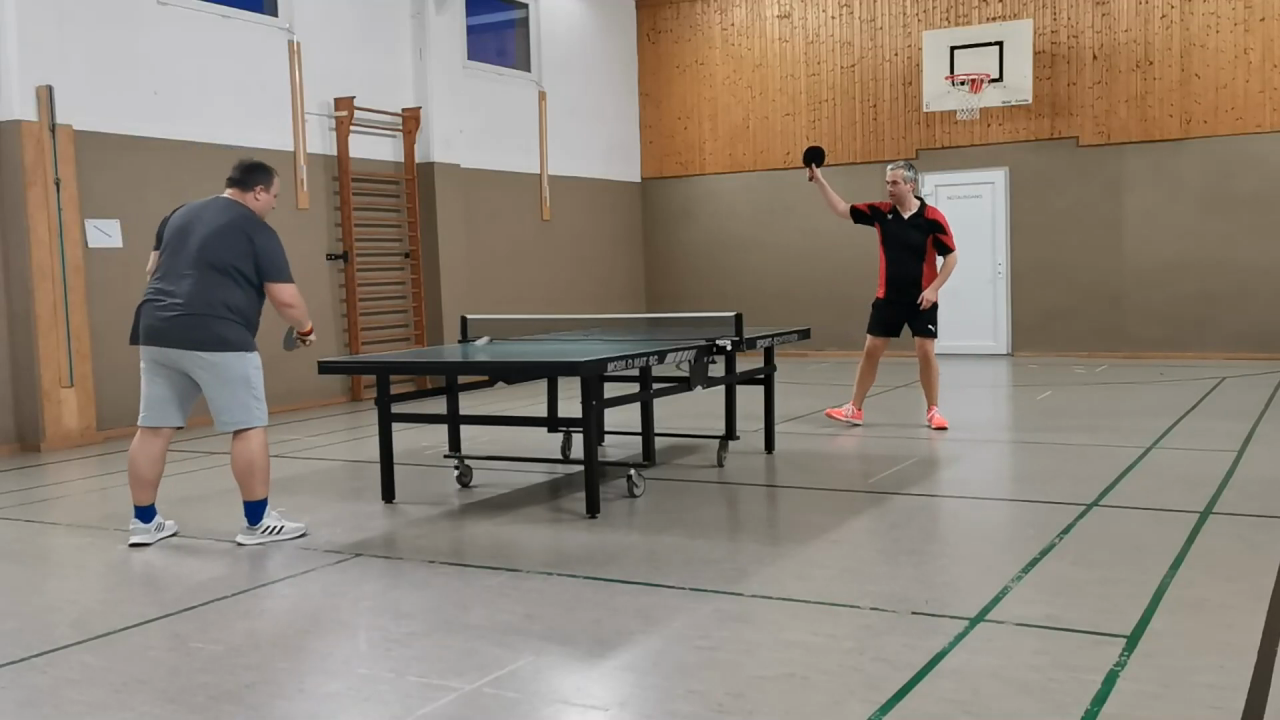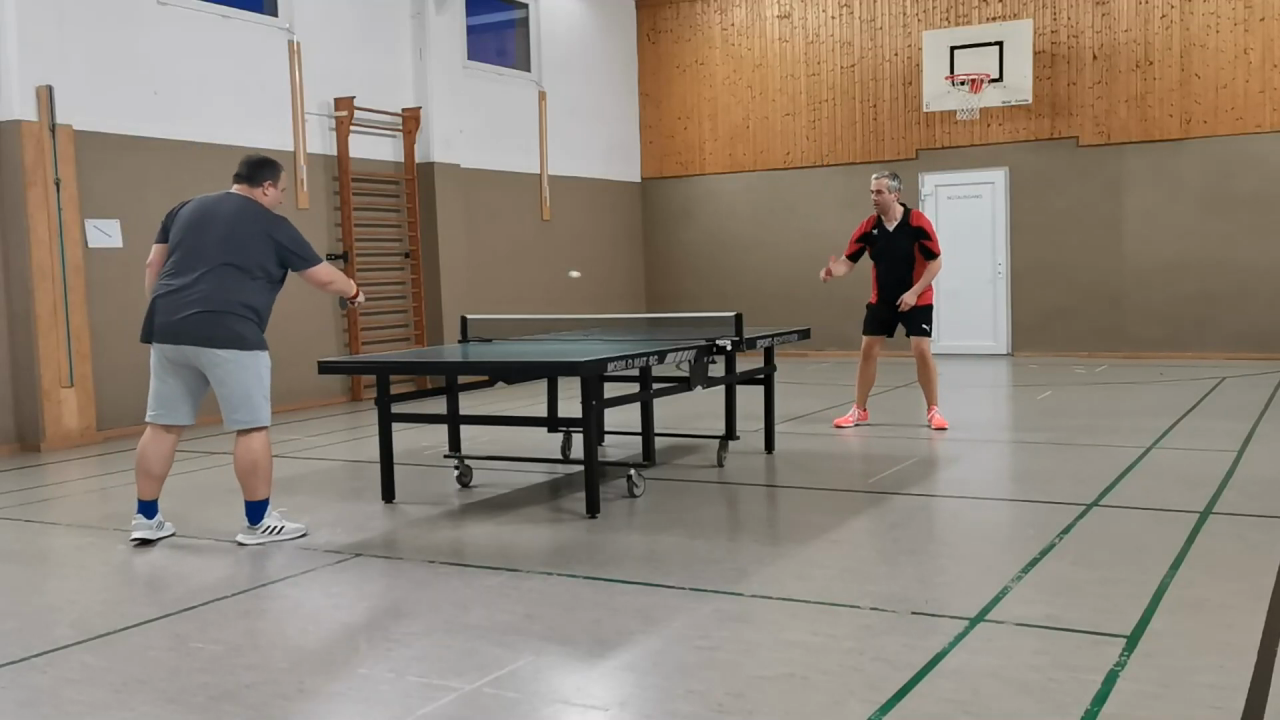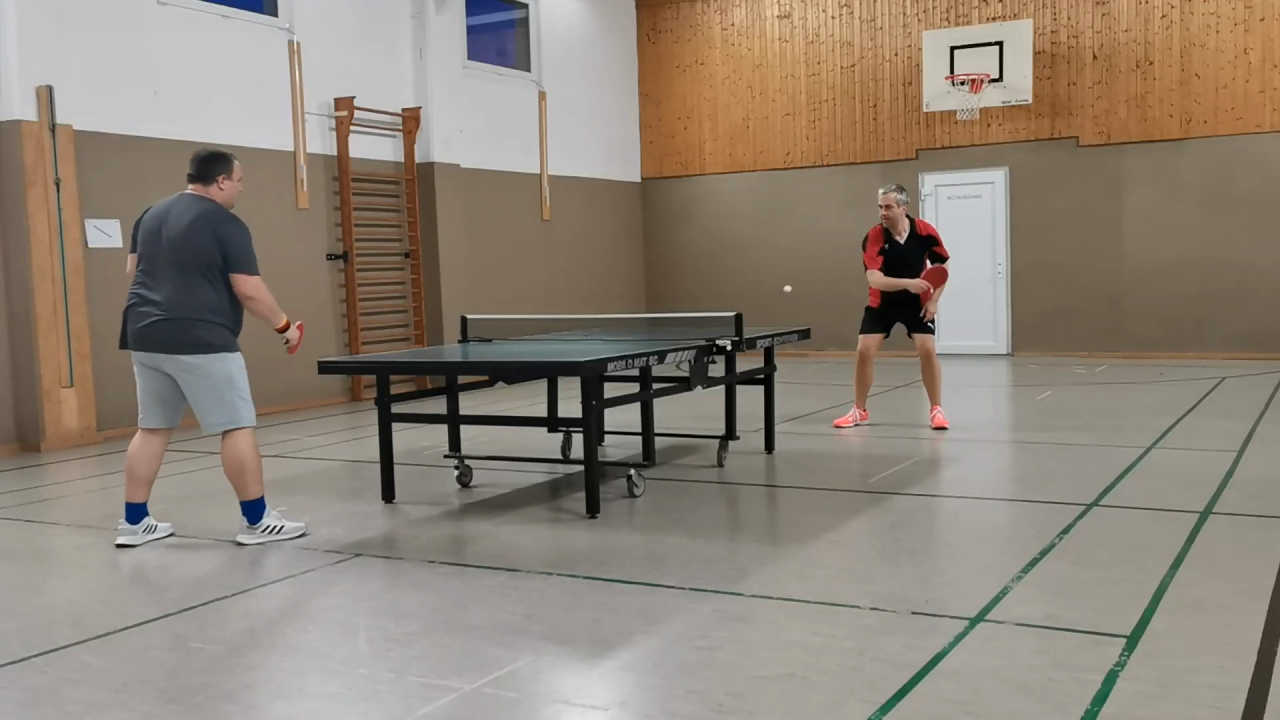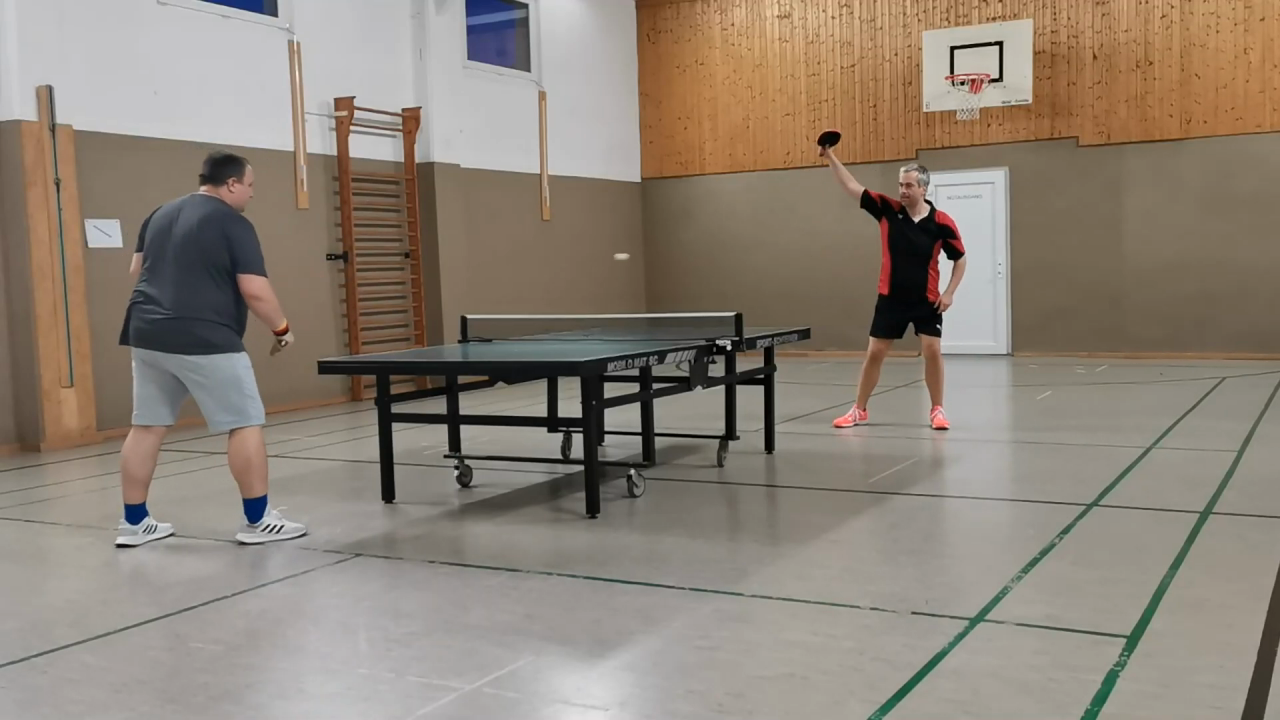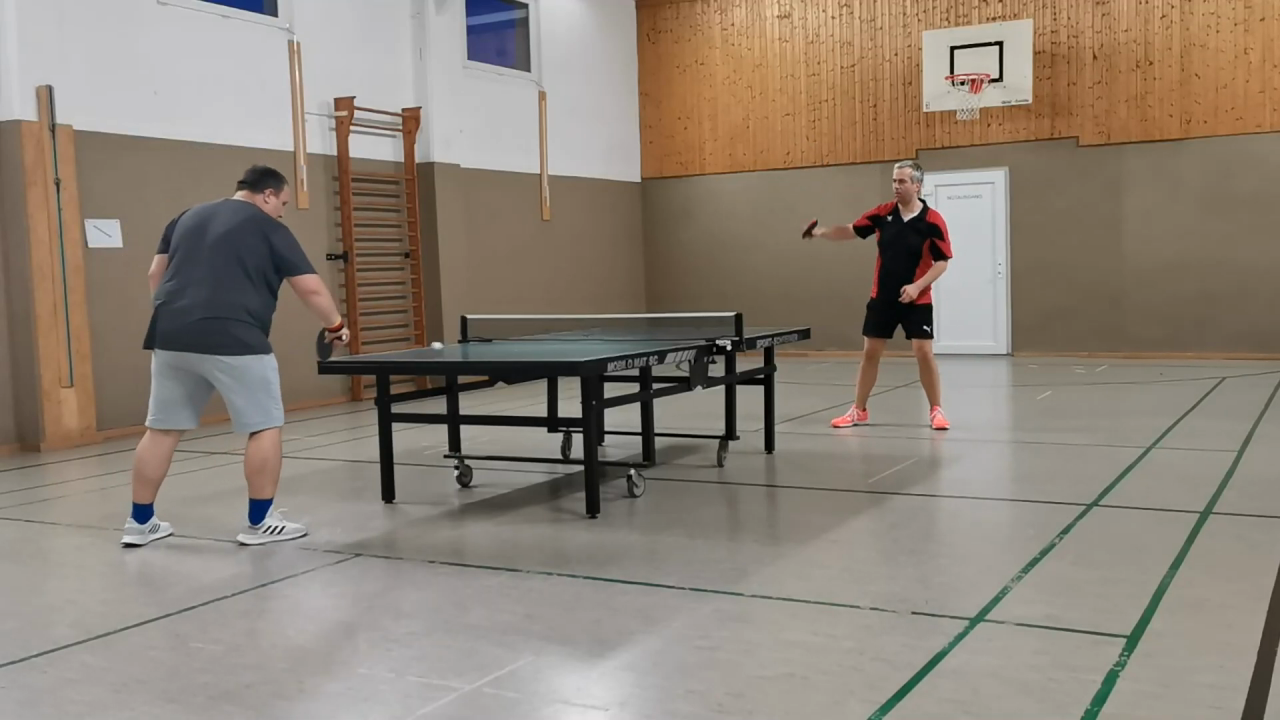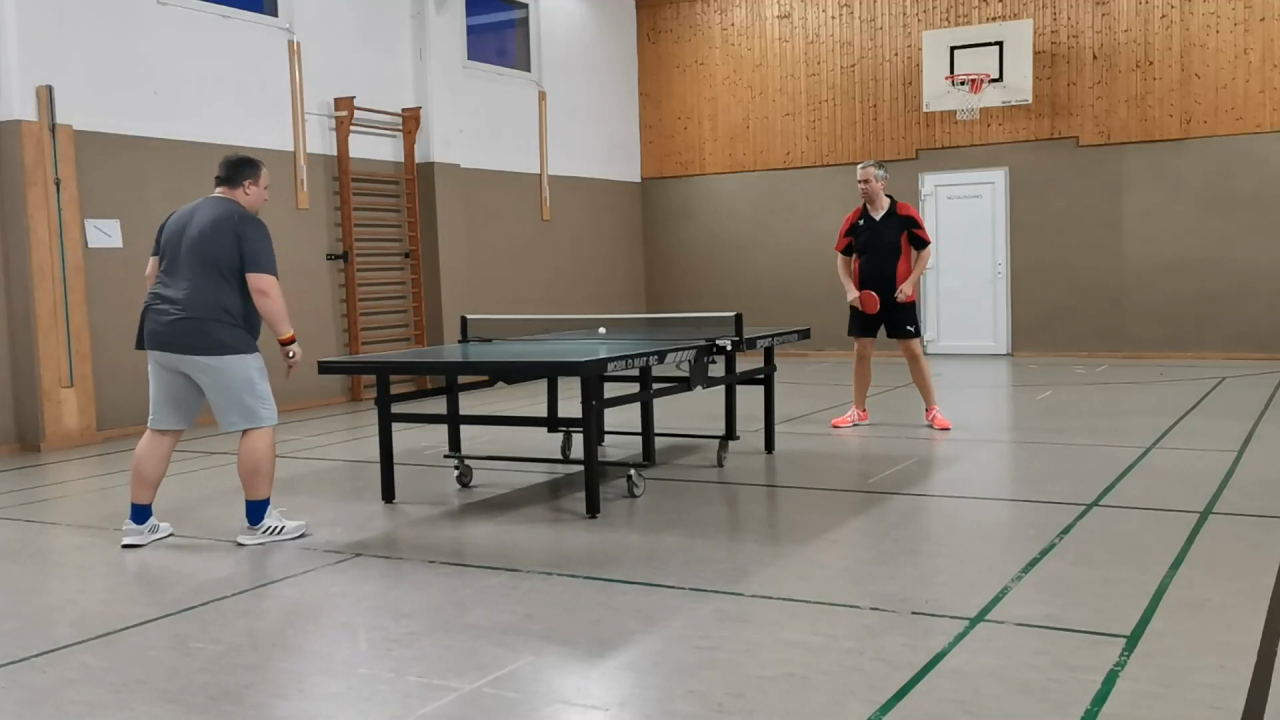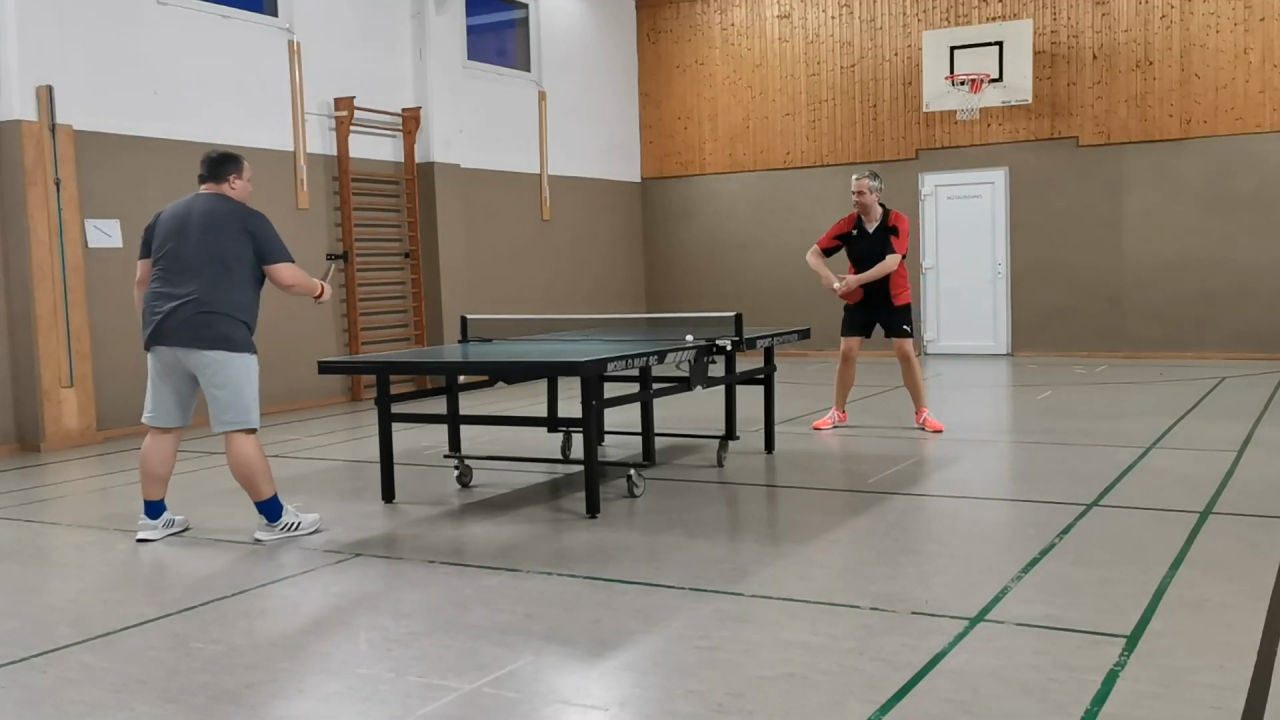
dt=0.4s
person 1, frame 1
left shoulder: (181, 214)
right shoulder: (257, 231)
left elbow: (153, 270)
right elbow: (285, 298)
right wrist: (306, 327)
left hip: (157, 334)
right hip: (217, 339)
left knee: (154, 428)
right knee: (249, 427)
left ankle: (144, 520)
right ankle: (258, 522)
person 1, frame 2
left shoulder: (185, 210)
right shoulder: (272, 226)
left elbow: (154, 265)
right elbow: (323, 276)
left wrist: (164, 313)
right wrist: (353, 291)
left hip: (170, 333)
right hip: (229, 337)
left knee: (163, 425)
right knee: (252, 427)
left ankle: (146, 517)
right ankle: (258, 522)
person 1, frame 3
left shoulder: (151, 215)
right shoulder: (225, 224)
left elbow: (133, 270)
right elbow: (249, 291)
right wrist: (284, 325)
left hip: (146, 337)
right hip: (201, 341)
left knee: (152, 428)
right knee: (237, 427)
left ankle: (134, 522)
right ankle: (257, 521)
person 1, frame 4
left shoulder: (161, 215)
right shoulder: (234, 225)
left elbow: (137, 270)
right elbow: (255, 292)
right wrist: (282, 328)
left hip: (149, 336)
right hip: (205, 340)
left knee: (146, 427)
right knee: (246, 424)
left ankle: (134, 522)
right ankle: (258, 520)
person 1, frame 5
left shoulder: (187, 218)
right shoulder: (270, 231)
left elbow: (156, 274)
right elbow: (311, 287)
right wrist: (336, 324)
left hip: (172, 339)
right hip: (234, 343)
left knee: (162, 428)
right knee: (265, 426)
left ankle: (140, 522)
right ankle: (260, 521)
person 1, frame 6
left shoulder: (178, 217)
right shoulder: (247, 225)
left elbow: (152, 275)
right elbow: (263, 290)
right wrist: (287, 338)
left hip: (163, 339)
right hip: (220, 342)
left knee: (161, 429)
right knee: (258, 426)
left ankle: (138, 522)
right ankle: (259, 521)
person 1, frame 7
left shoulder: (163, 217)
right shoulder: (248, 220)
left elbow: (142, 279)
right elbow: (287, 278)
right wrist: (318, 288)
left hip: (166, 337)
right hip: (219, 338)
left knee: (162, 428)
right knee: (239, 430)
left ankle: (153, 518)
right ankle: (275, 518)
person 2, frame 1
left shoulder: (933, 218)
right shoulder: (881, 212)
left elbow: (951, 257)
right elbow: (842, 209)
left wrist: (933, 289)
right wrist: (819, 180)
left hip: (922, 299)
right hip: (887, 298)
left knee: (926, 352)
right knee: (871, 351)
left ankle: (933, 411)
right ankle: (854, 409)
person 2, frame 2
left shoulder: (918, 223)
right shoulder: (868, 227)
left elbow: (935, 262)
right elbow: (847, 262)
left wrist: (913, 292)
right wrist: (831, 270)
left hip: (916, 300)
right hip: (881, 301)
left knee: (922, 352)
right knee: (867, 352)
left ankle: (933, 411)
right ankle: (859, 410)
person 2, frame 3
left shoulder: (926, 232)
right shoulder: (874, 237)
left elbow: (942, 265)
right elbow: (873, 278)
left wrist: (934, 299)
right wrist: (907, 284)
left hip: (917, 305)
right hip: (881, 305)
left knee: (927, 351)
right knee: (864, 352)
left ankle: (936, 410)
right ankle: (860, 411)
person 2, frame 4
left shoulder: (943, 223)
right shoulder: (888, 209)
left elbow: (960, 259)
right elbow: (853, 188)
left wrist: (949, 292)
right wrist: (831, 157)
left hip: (927, 300)
right hip: (891, 297)
left knee: (933, 352)
right knee: (875, 353)
left ankle: (937, 410)
right ankle: (859, 410)
person 2, frame 5
left shoulder: (933, 221)
right shoulder: (883, 213)
left elbow: (942, 262)
right elbow: (850, 231)
left wrist: (918, 286)
right wrist: (822, 231)
left hip: (916, 301)
right hip: (881, 298)
left knee: (924, 353)
right knee: (870, 353)
left ankle: (936, 411)
right ankle: (859, 410)
person 2, frame 6
left shoulder: (906, 214)
right shoulder: (854, 219)
left elbow: (924, 250)
right elbow: (843, 258)
left wrist: (910, 282)
right wrist: (850, 290)
left hip: (899, 298)
left knee: (913, 352)
right knee: (862, 352)
left ankle: (932, 410)
right ankle: (859, 410)
person 2, frame 7
left shoulder: (897, 222)
right shoulder: (846, 225)
left elbow: (892, 262)
right elbow: (813, 255)
left wrist: (857, 279)
right wrist: (831, 280)
left hip: (894, 300)
right hip: (858, 301)
left knee: (906, 353)
right knee: (847, 353)
left ankle: (922, 413)
right ankle: (838, 412)
